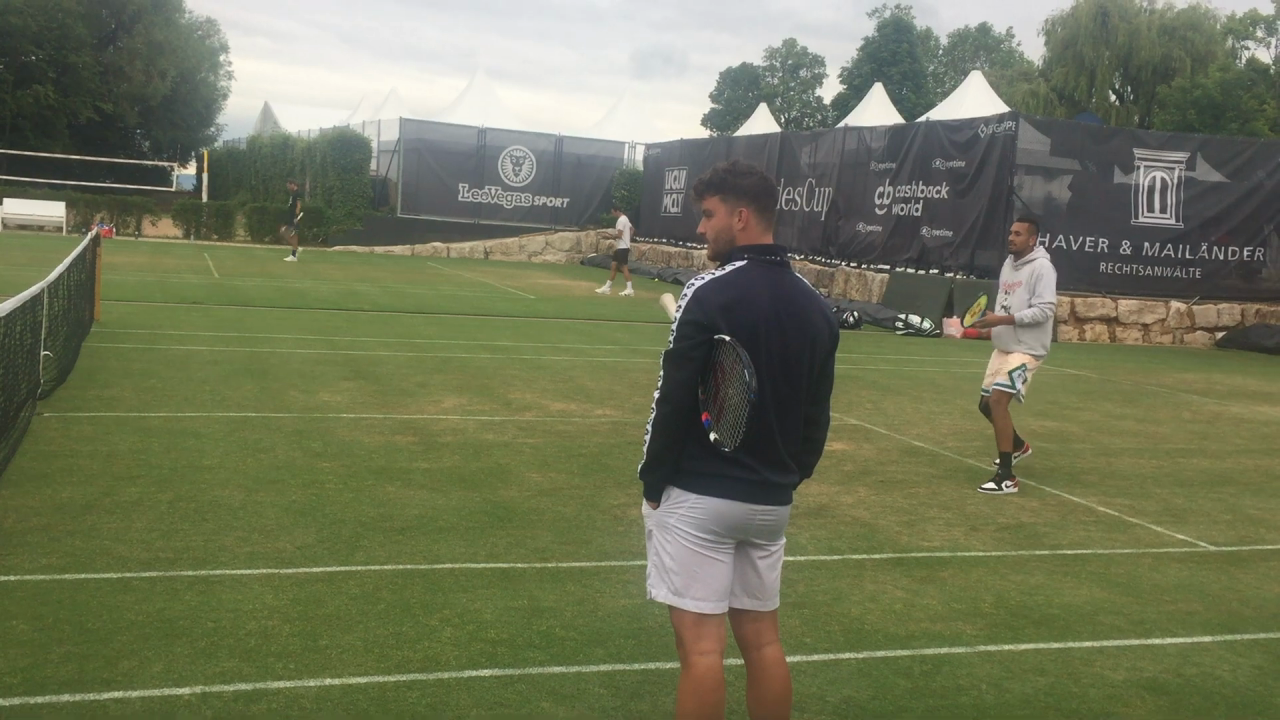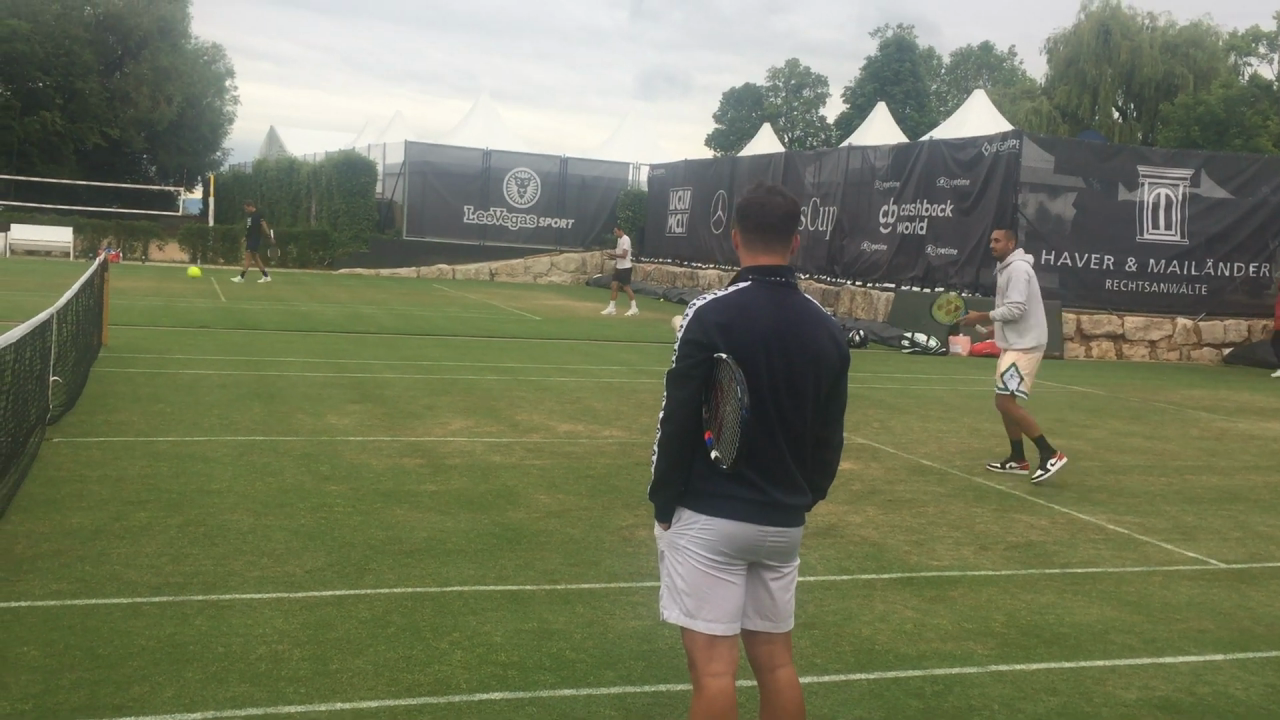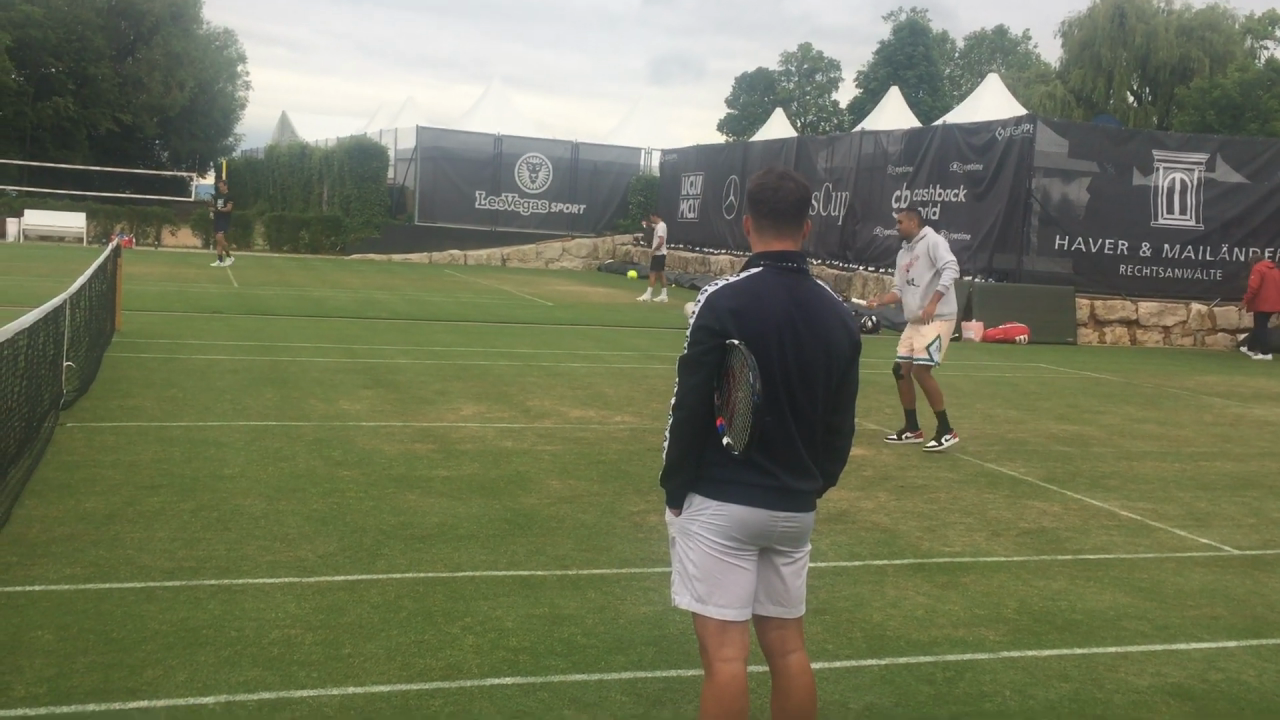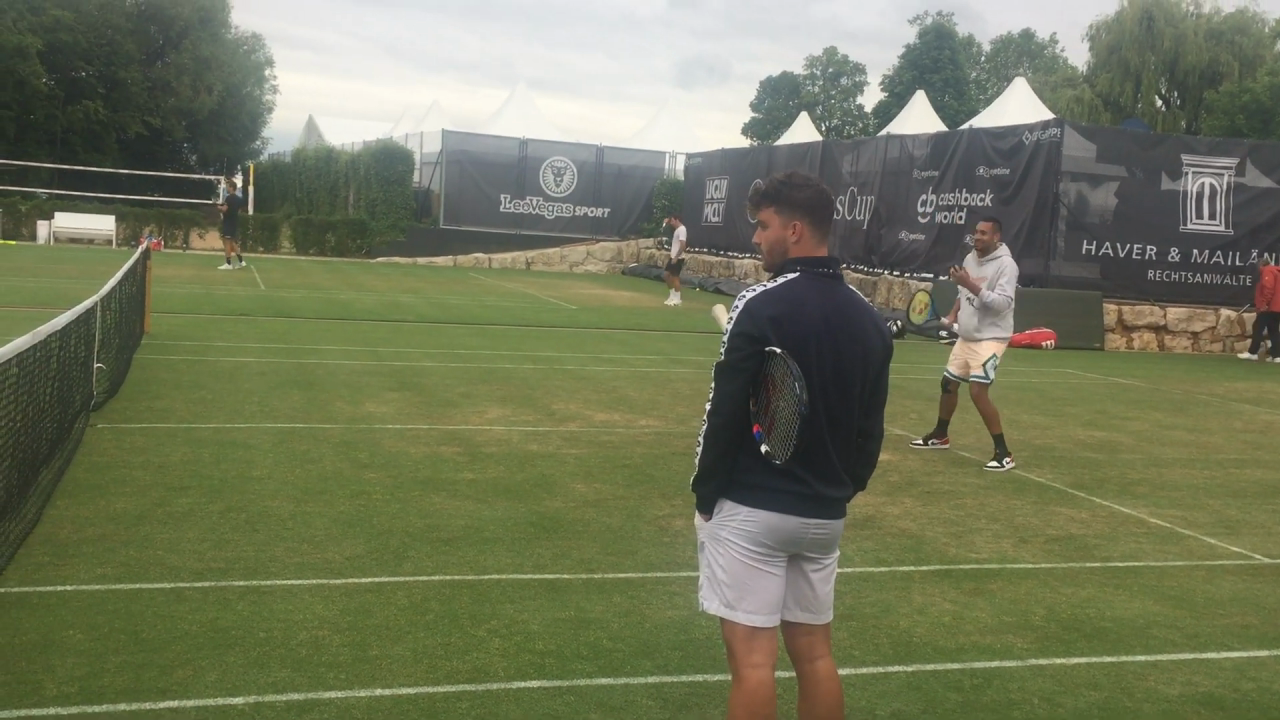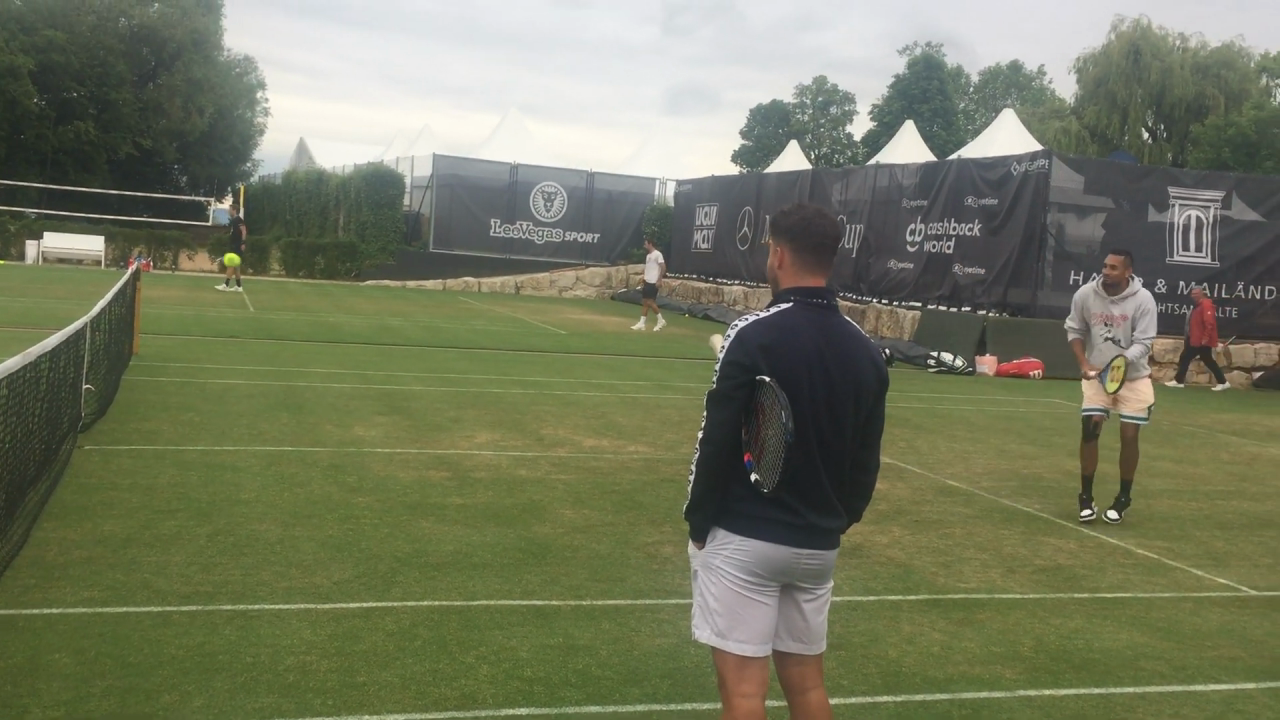
dt=1s
person 1, frame 1
left shoulder: (710, 294)
right shoulder: (815, 306)
left elbow: (674, 400)
right elbow: (816, 415)
left wrist: (653, 482)
left hip: (698, 495)
right hip: (771, 501)
left knee: (700, 645)
right knee: (762, 639)
person 1, frame 2
left shoulder: (712, 315)
right shoulder: (826, 328)
left elbow: (679, 420)
right elbow: (830, 437)
left wrist: (663, 502)
left hip: (709, 517)
right hip: (783, 522)
left knee: (713, 665)
right knee: (775, 659)
person 1, frame 3
left shoulder: (724, 300)
right shoulder: (838, 313)
left elbow: (690, 408)
right elbow: (841, 424)
left wrist: (674, 489)
left hip: (720, 504)
right hip: (795, 508)
left knee: (725, 653)
right knee: (788, 646)
person 1, frame 4
left shoulder: (762, 306)
right shoulder: (869, 319)
left elbow: (725, 413)
right elbow: (871, 428)
left wrist: (705, 493)
left hip: (750, 509)
right hip: (824, 515)
left knee: (752, 658)
right knee: (814, 651)
person 1, frame 5
left shoulder: (754, 335)
right shoulder: (866, 351)
left elbow: (717, 441)
right elbow: (866, 461)
left wrist: (698, 523)
left hip: (744, 539)
right hip: (818, 546)
person 2, frame 1
left shoulder: (1042, 268)
right shoulder: (1008, 264)
left elbow: (1043, 311)
left wrist: (1001, 320)
right wrist: (989, 318)
left hip: (1026, 351)
right hip: (1002, 349)
left knee: (1000, 403)
right knee: (986, 404)
left ankle: (1006, 477)
right ankle: (1018, 445)
person 2, frame 2
left shoulder: (1018, 269)
right shoulder: (1005, 268)
left elbow: (1014, 309)
left wrist: (982, 317)
right wrist: (991, 324)
left hip: (1024, 347)
right hip: (1016, 345)
left knee: (1005, 403)
right knee: (1007, 401)
left ankle: (1051, 454)
right ankle: (1017, 459)
person 2, frame 3
left shoulder: (933, 241)
right shoulder: (903, 253)
left elbow: (951, 270)
right elbow: (900, 291)
left wrist: (933, 303)
right wrist: (879, 301)
left hip: (936, 319)
right hip: (914, 321)
left knee: (922, 372)
right knee: (901, 370)
left ankle: (946, 431)
right ankle: (912, 429)
person 2, frame 4
left shoulder: (1006, 264)
right shoulder: (970, 259)
left elbow: (1003, 302)
left wrist: (970, 286)
right wrist: (953, 314)
left hip: (991, 338)
right hip: (965, 337)
left knee: (978, 391)
right knee: (948, 385)
left ankle: (1003, 453)
right ankle: (940, 435)
person 2, frame 5
left shoulder: (1143, 299)
right shoulder: (1085, 294)
left elbow: (1143, 343)
right elbow: (1074, 329)
right wrist: (1083, 363)
left hip: (1134, 377)
right hip: (1096, 374)
left knee: (1129, 436)
right knee: (1090, 429)
left ankle: (1124, 497)
right ankle: (1086, 496)
